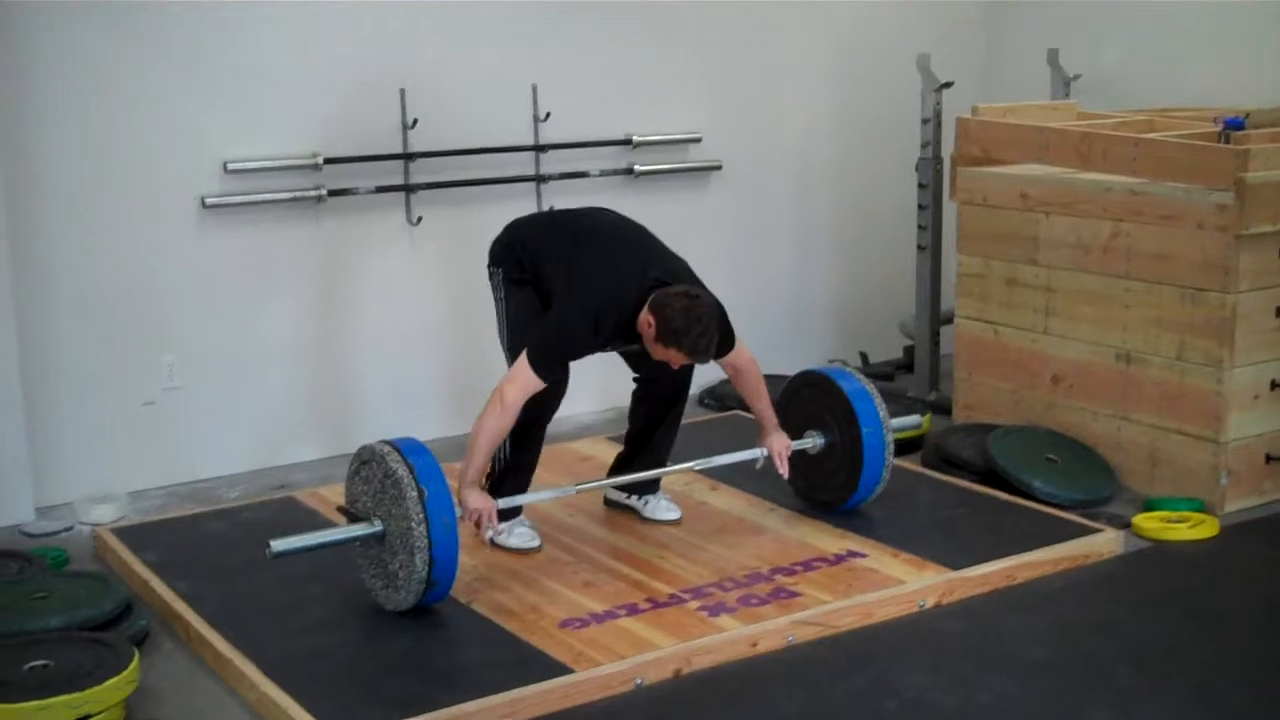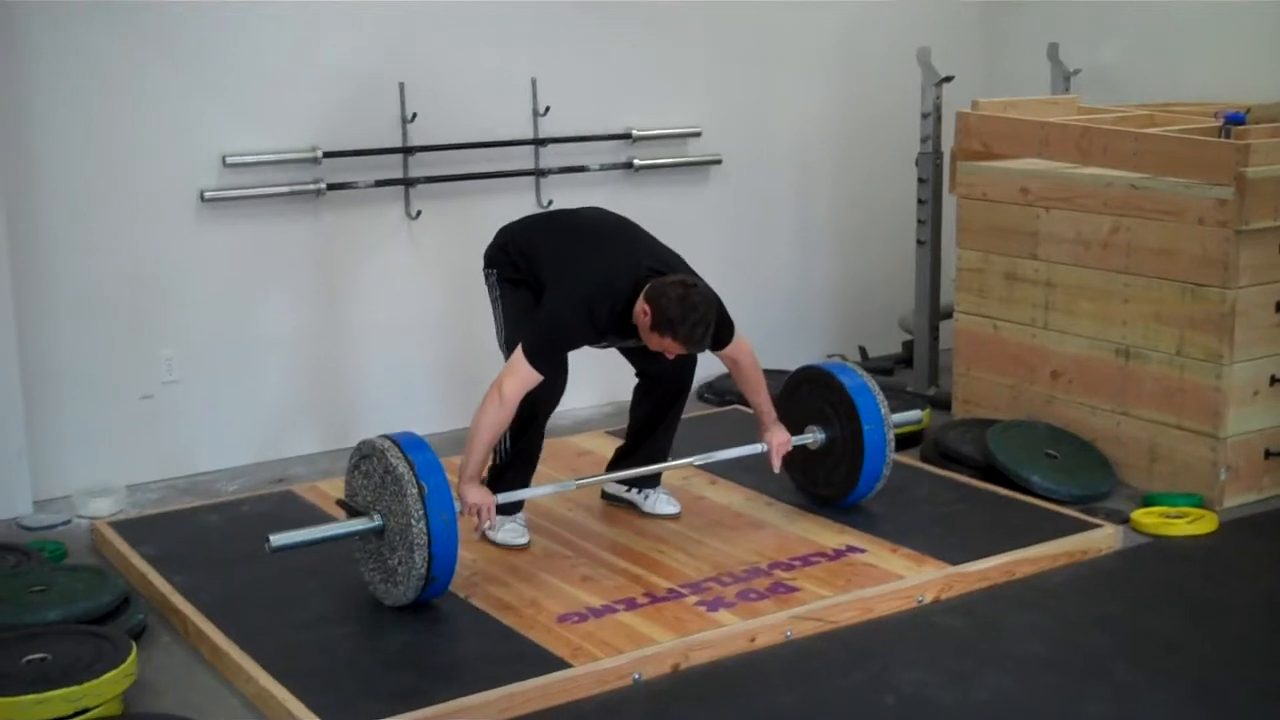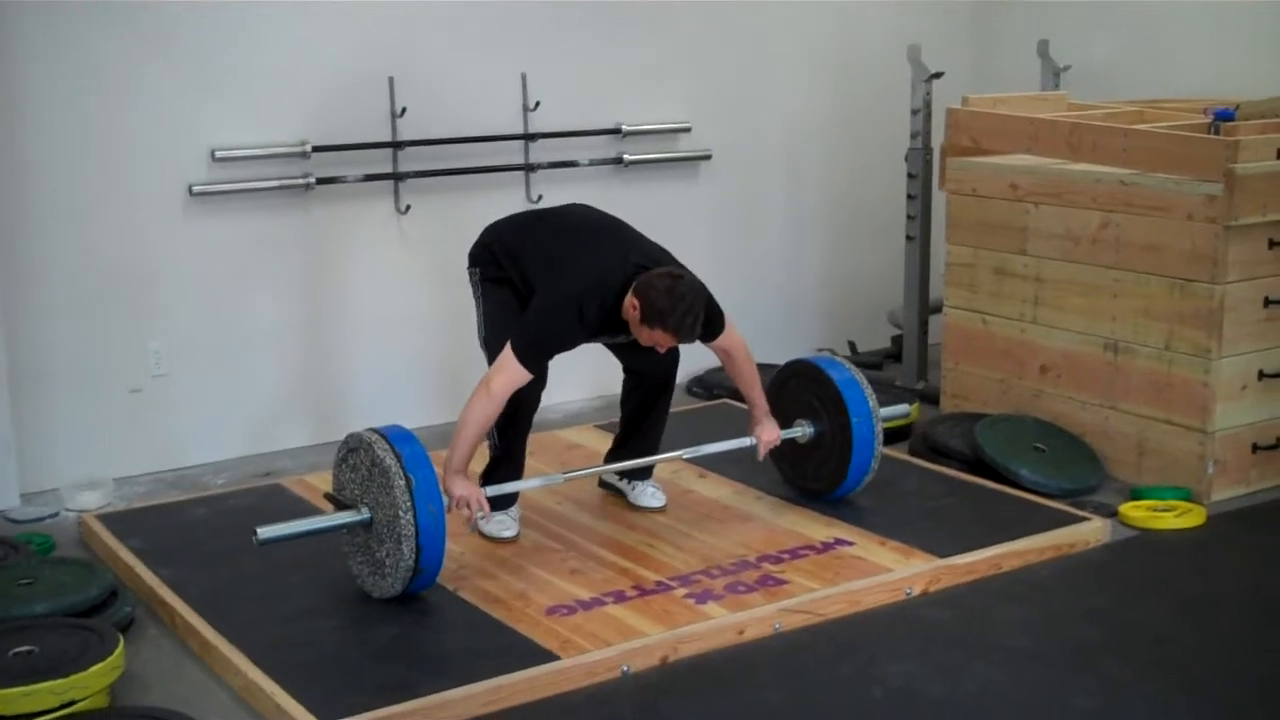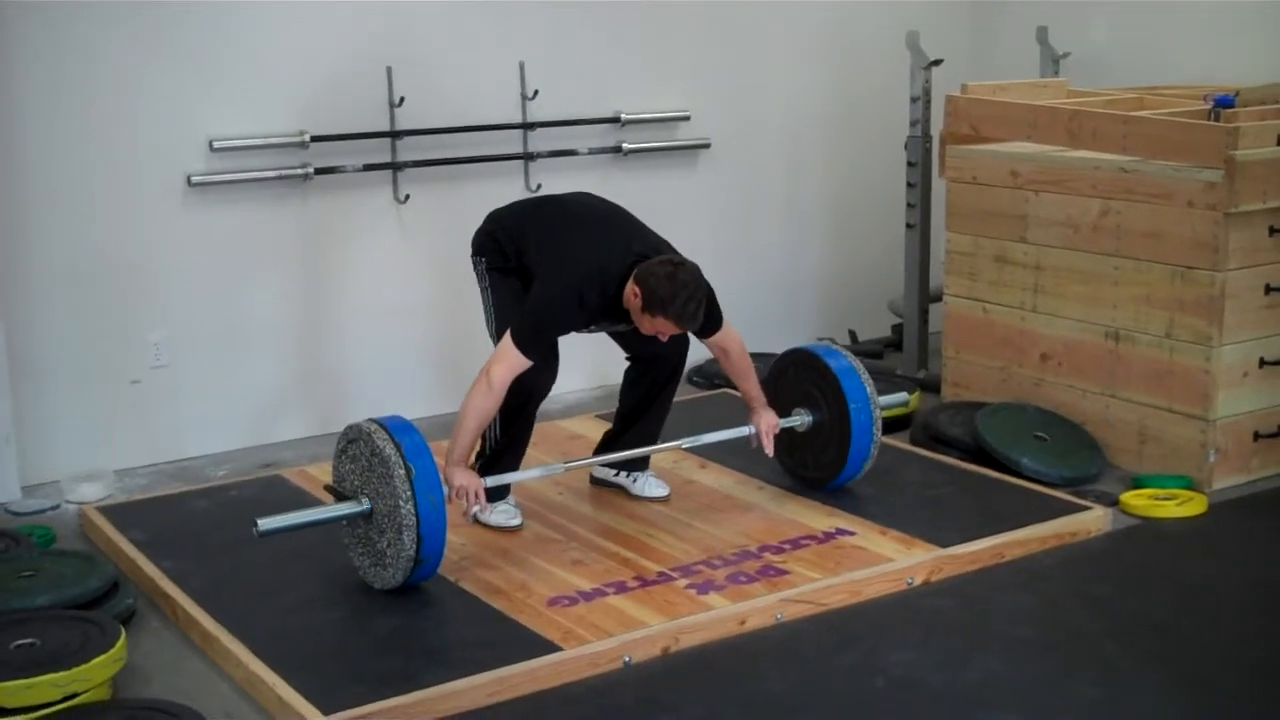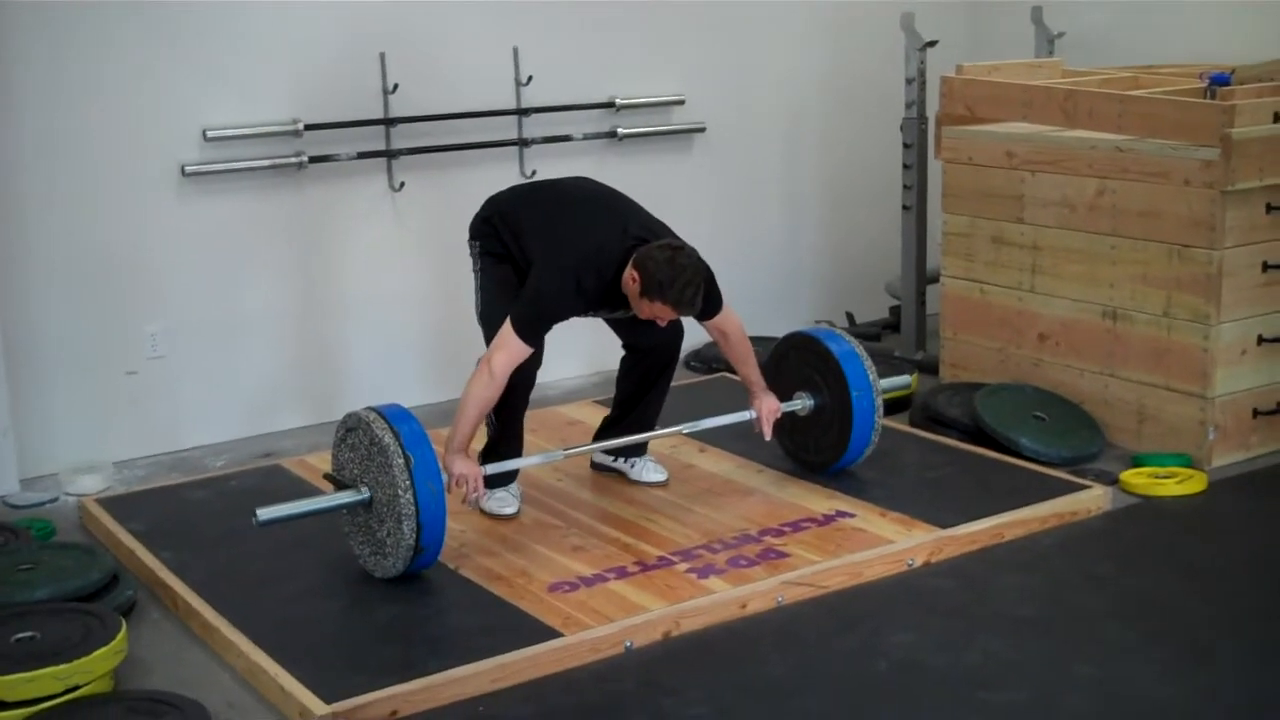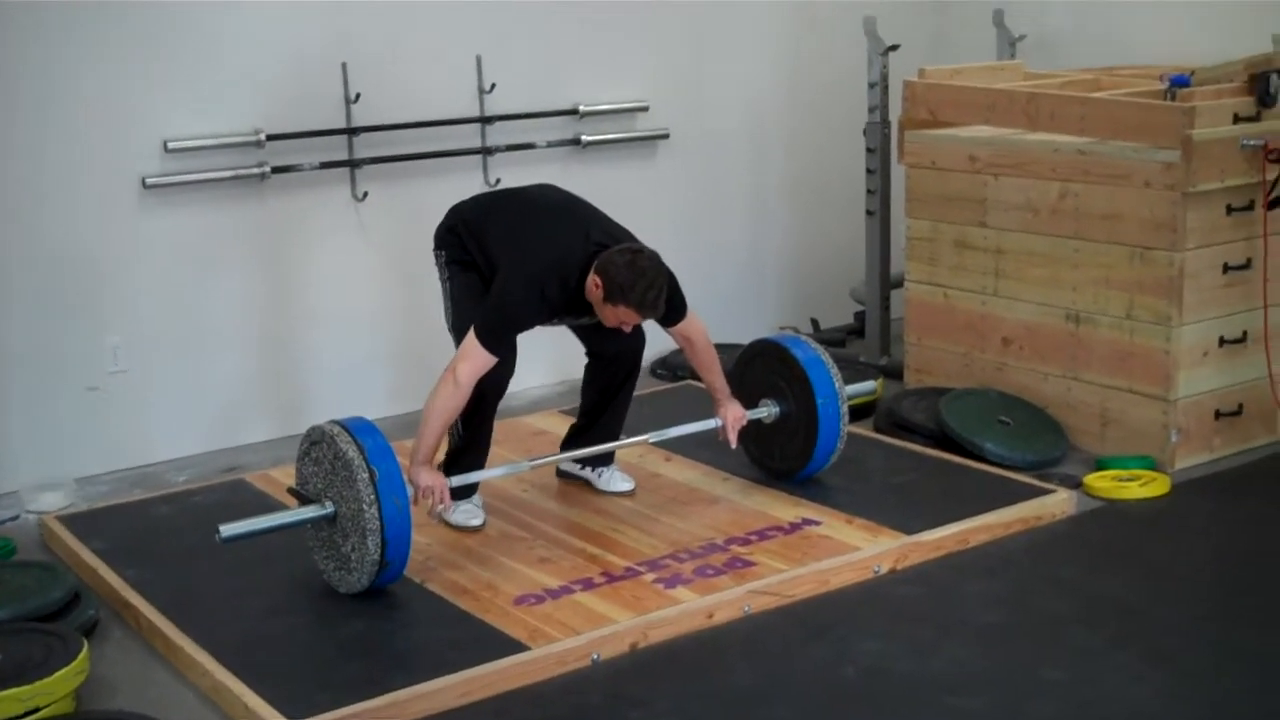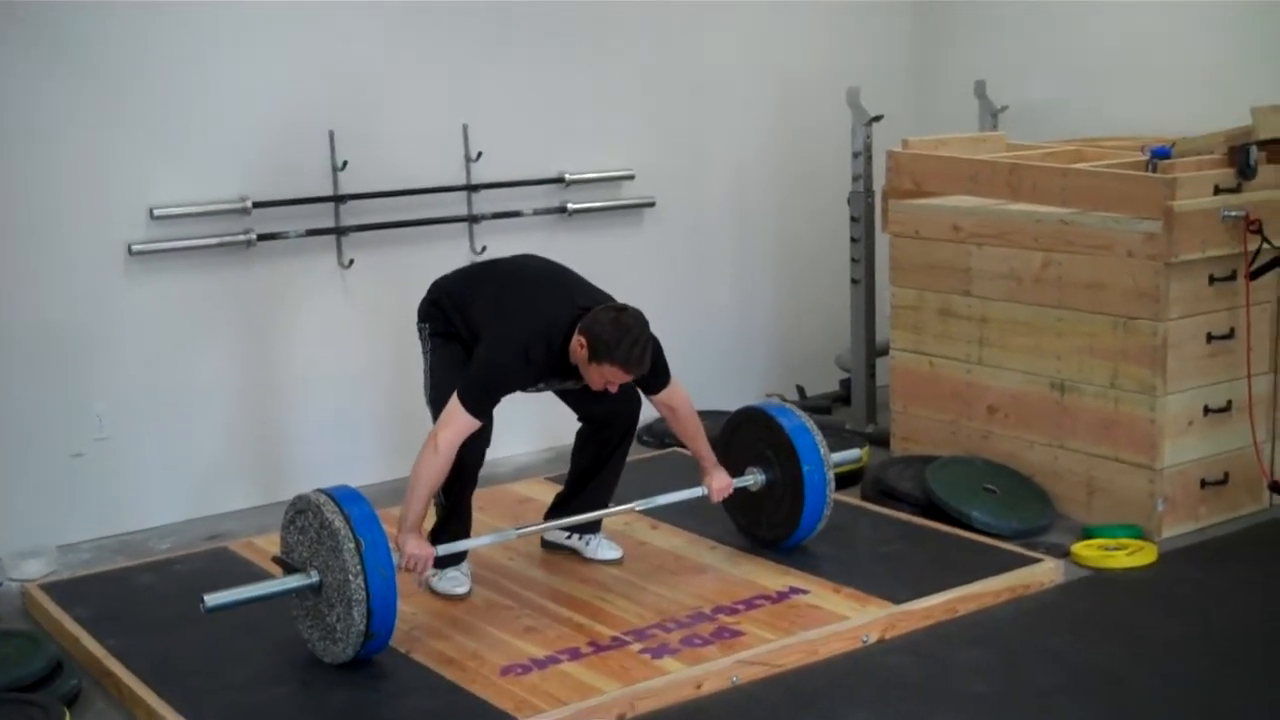
dt=0.4s
person 1, frame 1
left shoulder: (694, 308)
right shoulder: (590, 315)
left elbow: (739, 362)
right elbow: (509, 395)
left wrist: (770, 429)
right wrist: (469, 486)
left hip: (602, 258)
right hip: (520, 265)
left knee: (668, 378)
right knee: (543, 386)
left ankle: (632, 484)
right ankle: (503, 507)
person 1, frame 2
left shoulder: (691, 301)
right shoulder: (584, 307)
left elbow: (738, 354)
right elbow: (507, 389)
left wrist: (769, 423)
right wrist: (469, 482)
left hip: (599, 259)
right hip: (515, 267)
left knee: (675, 370)
right knee: (542, 382)
left ankle: (631, 478)
right ankle: (500, 504)
person 1, frame 3
left shoulder: (679, 294)
right shoulder: (574, 305)
left elbow: (731, 347)
right elbow: (496, 386)
left wrist: (761, 416)
right wrist: (455, 474)
right hip: (500, 265)
left knee: (657, 365)
right knee: (523, 381)
left ankle: (629, 470)
right ankle: (496, 497)
person 1, frame 4
left shoulder: (680, 286)
right shoulder: (575, 291)
left elbow: (726, 344)
right elbow: (496, 375)
left wrist: (758, 406)
right wrist: (456, 465)
left knee: (670, 351)
right knee: (535, 368)
left ankle: (620, 462)
right ankle: (490, 487)
person 1, frame 5
left shoulder: (679, 268)
right shoulder: (572, 278)
left elbow: (725, 327)
right elbow: (497, 365)
left wrist: (758, 391)
right wrist: (456, 454)
left knee: (662, 340)
right knee: (519, 358)
left ankle: (618, 447)
right ankle: (497, 476)
person 1, frame 6
left shoulder: (644, 275)
right shoulder: (535, 285)
left elbow: (690, 334)
right elbow: (462, 374)
left wrist: (723, 399)
right wrist: (420, 465)
right hip: (466, 246)
left knee: (624, 347)
right knee: (493, 364)
left ankle: (587, 456)
right ankle: (455, 485)
person 1, frame 7
left shoulder: (626, 339)
right shoulder: (518, 351)
left elbow: (672, 403)
right elbow: (444, 440)
left wrist: (710, 466)
right wrist: (409, 532)
left hip: (535, 310)
right hip: (451, 322)
left knee: (620, 410)
right knee: (468, 435)
left ankle: (572, 525)
right ankle: (445, 556)
